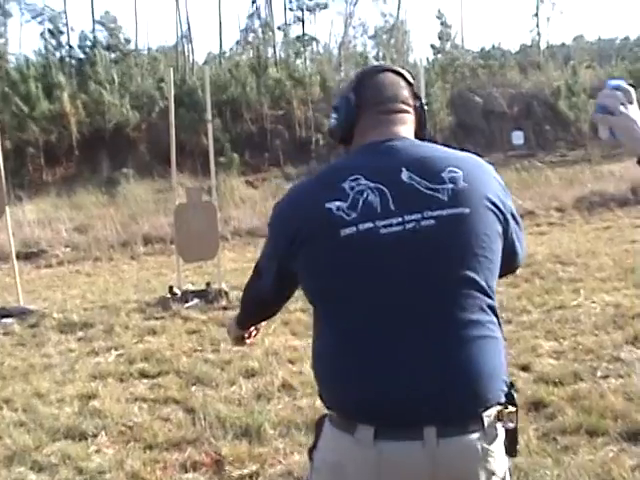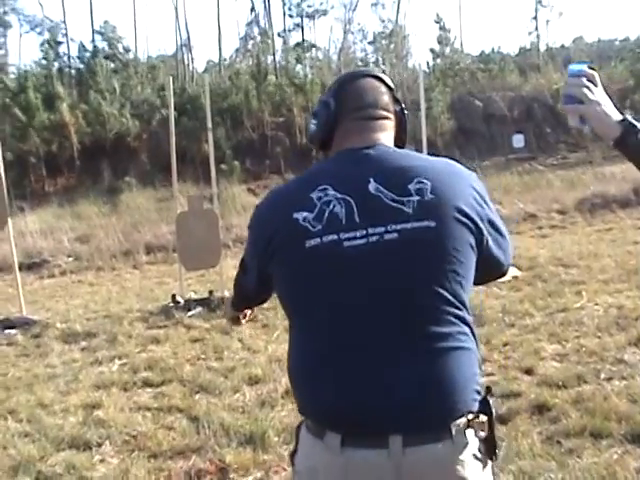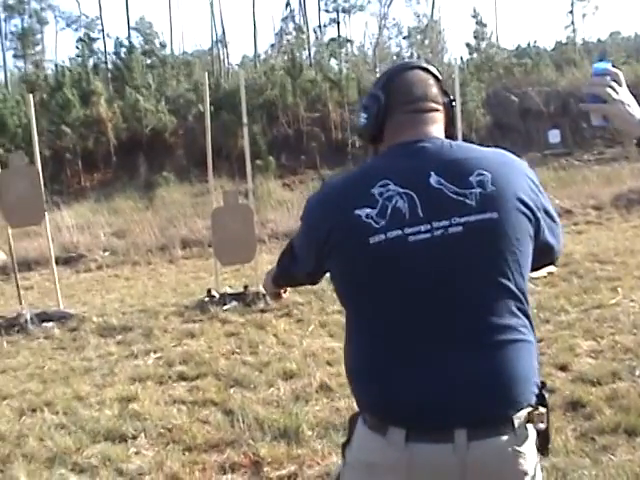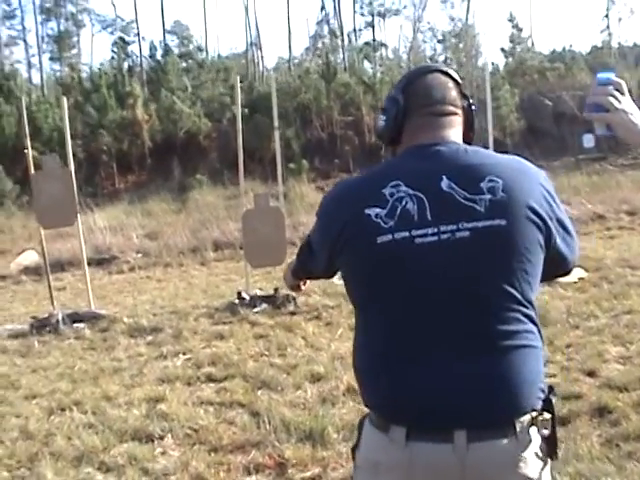
dt=0.4s
person 1, frame 1
left shoulder: (305, 203)
right shoulder: (477, 176)
left elbow: (268, 287)
right elbow: (511, 257)
left wrist: (244, 321)
right hip: (471, 437)
person 1, frame 2
left shoulder: (282, 208)
right shoulder: (456, 182)
left elbow: (254, 285)
right elbow: (496, 263)
left wrist: (238, 304)
right hip: (445, 445)
person 1, frame 3
left shoulder: (336, 202)
right shoulder: (510, 173)
left elbow: (301, 266)
right elbow: (546, 251)
left wrist: (276, 279)
right hip: (503, 438)
person 1, frame 4
left shoulder: (350, 201)
right shoulder: (525, 181)
left elbow: (316, 260)
right elbow: (562, 259)
left wrist: (295, 271)
right hip: (508, 443)
